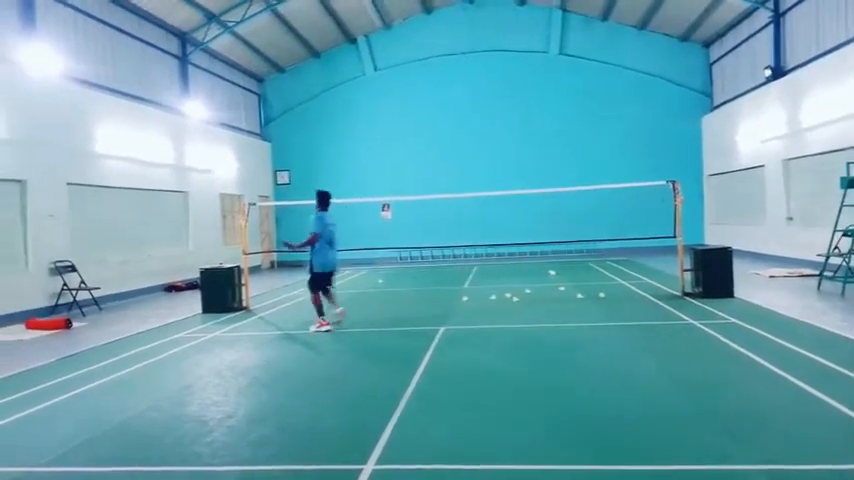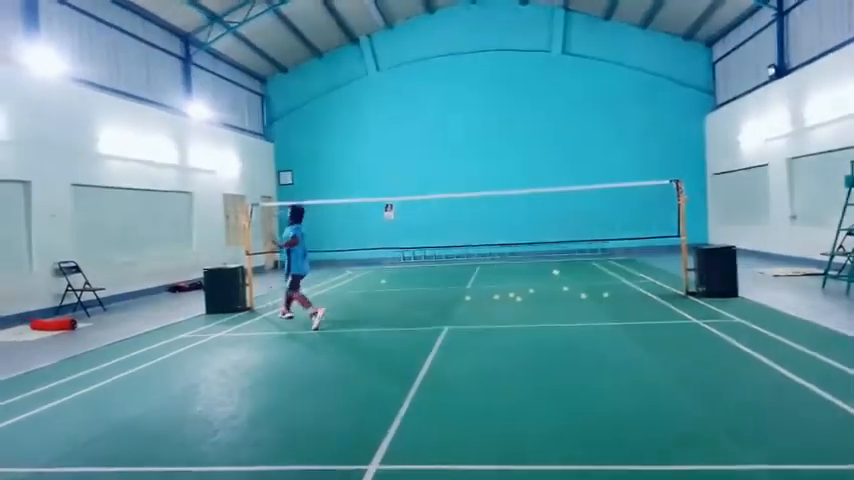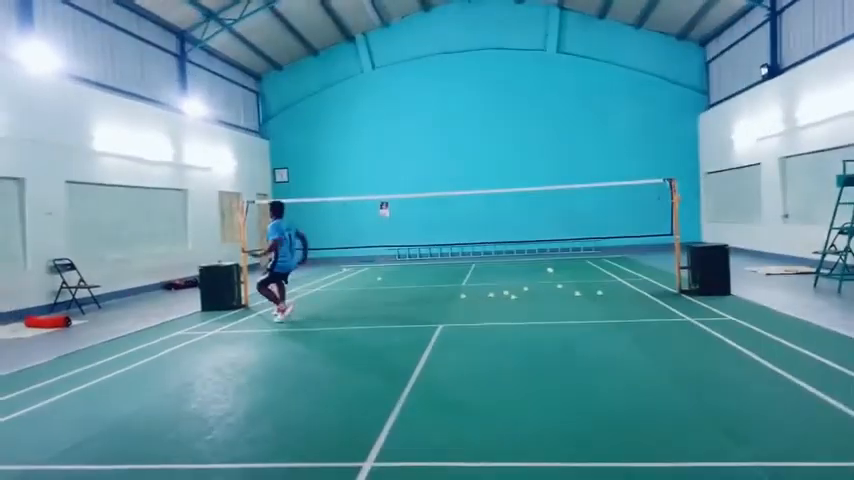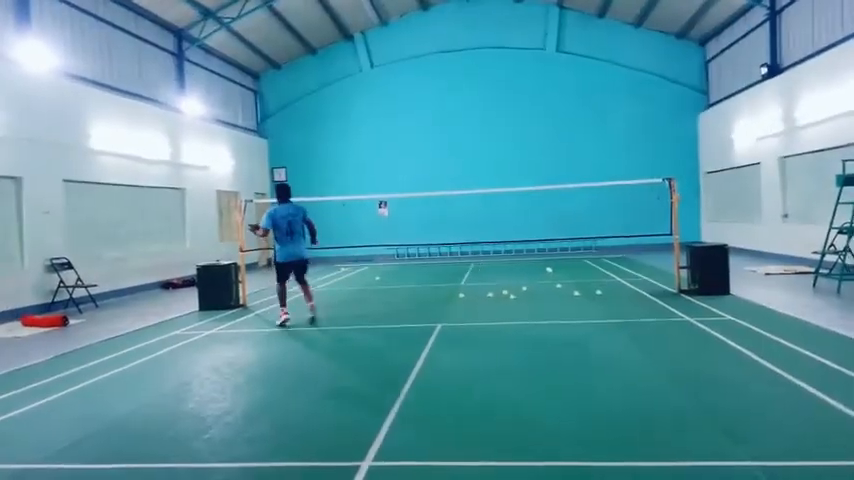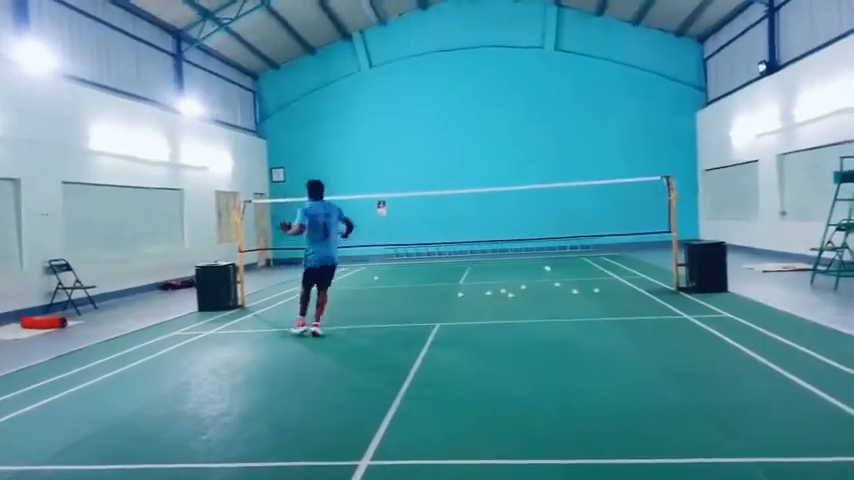
dt=0.4s
person 1, frame 1
left shoulder: (318, 218)
right shoulder: (330, 219)
left elbow: (314, 238)
left wrist: (296, 247)
left hip: (319, 263)
right hip: (330, 261)
left knee: (314, 291)
right knee: (325, 289)
left ankle: (323, 322)
right ankle: (337, 307)
person 1, frame 2
left shoulder: (291, 229)
right shoulder: (294, 229)
left elbow: (295, 241)
left wrist: (281, 245)
left hip: (295, 268)
right hip: (301, 267)
left knee: (293, 292)
right knee: (292, 288)
left ankle: (315, 311)
right ankle: (286, 310)
person 1, frame 3
left shoulder: (273, 226)
right shoulder: (288, 225)
left elbow: (274, 245)
left wrist: (259, 254)
left hip: (280, 264)
right hip: (291, 262)
left knee: (261, 286)
right knee: (279, 282)
left ankle: (283, 307)
right ankle: (281, 307)
person 1, frame 4
left shoulder: (271, 213)
right shoulder: (300, 209)
left elbow: (264, 233)
right elbow: (311, 227)
left wrist: (255, 230)
right wrist: (313, 238)
left hip: (282, 255)
right hip: (300, 253)
left knee: (281, 283)
right knee: (302, 280)
left ankle: (283, 312)
right ankle: (310, 304)
person 1, frame 5
left shoulder: (305, 210)
right shoulder: (334, 208)
left elbow: (299, 230)
right elbow: (350, 225)
left wrist: (288, 230)
right wrist: (345, 234)
left hip: (313, 257)
right hip: (331, 257)
left knee: (306, 289)
right knee: (322, 290)
left ankle: (301, 322)
right ankle: (316, 324)
